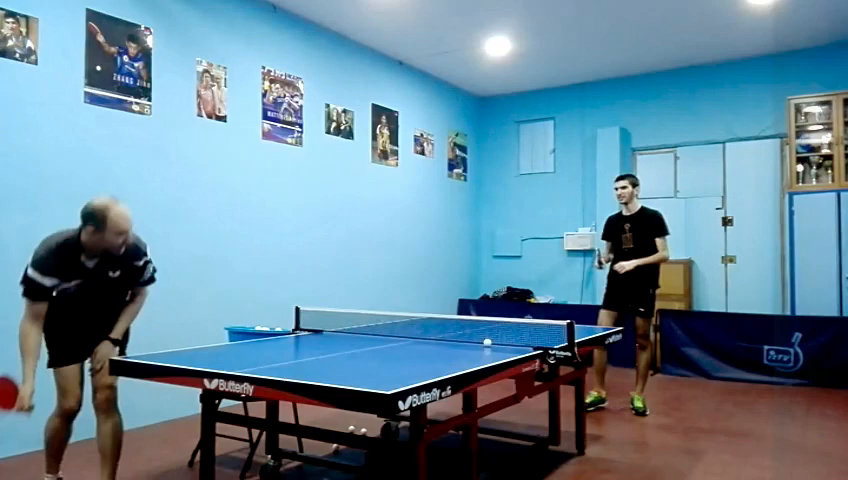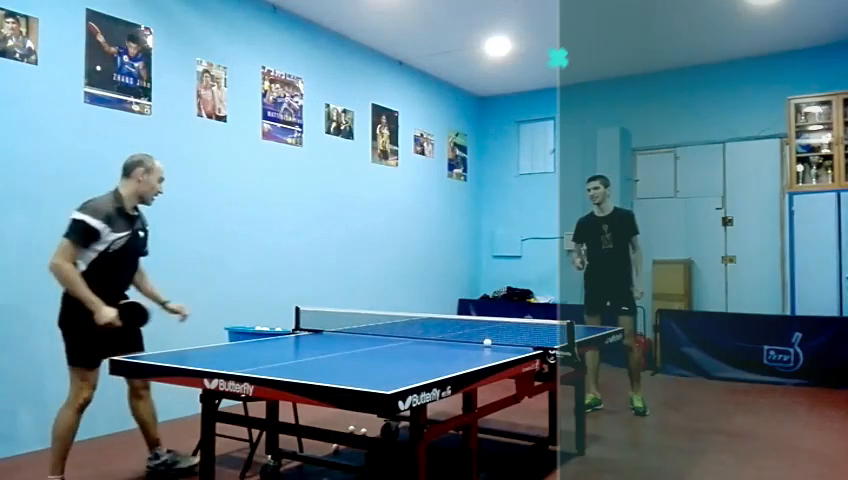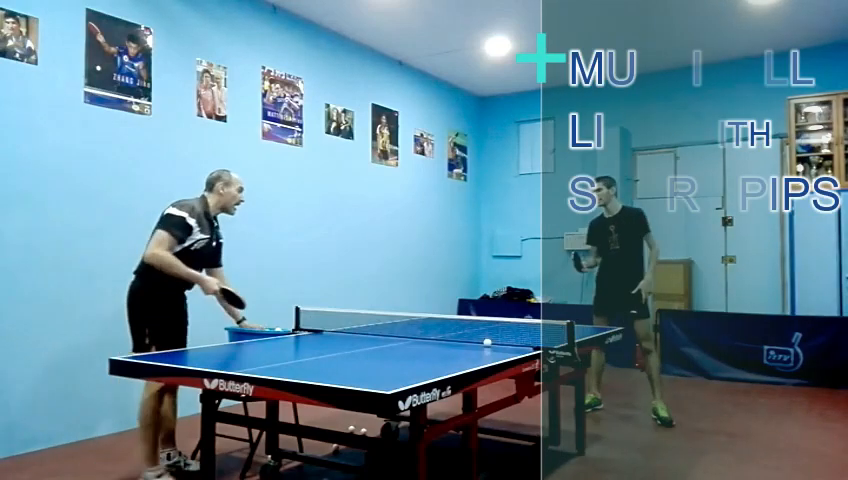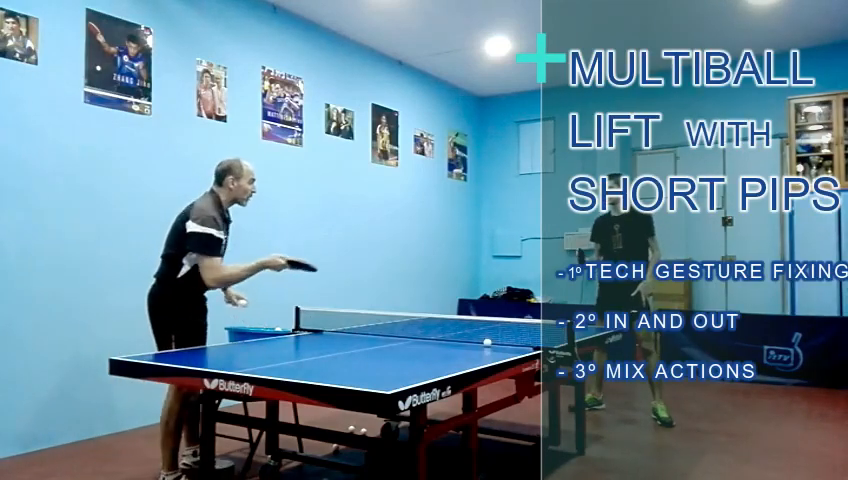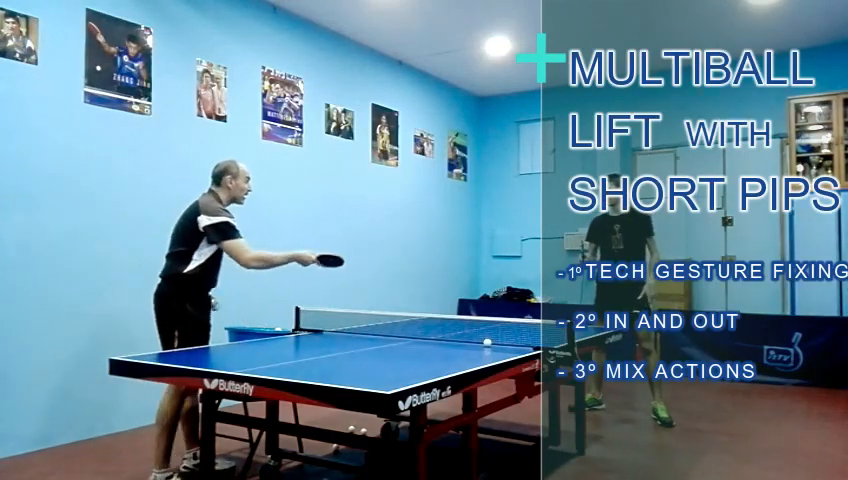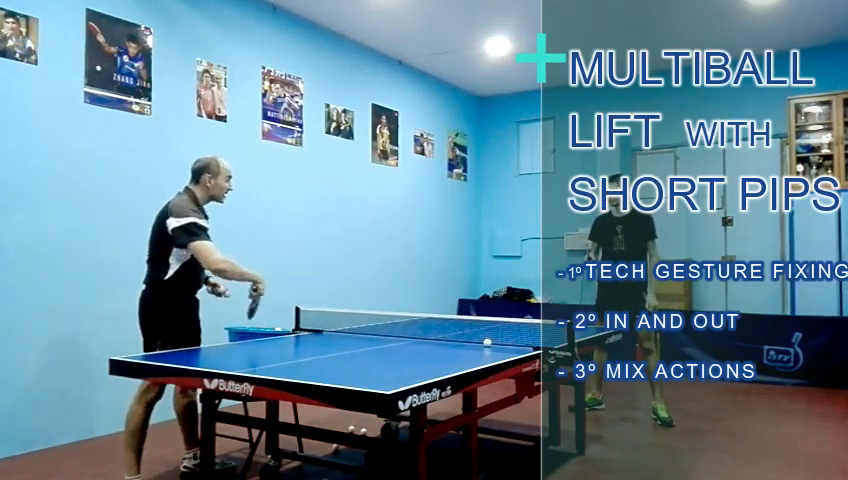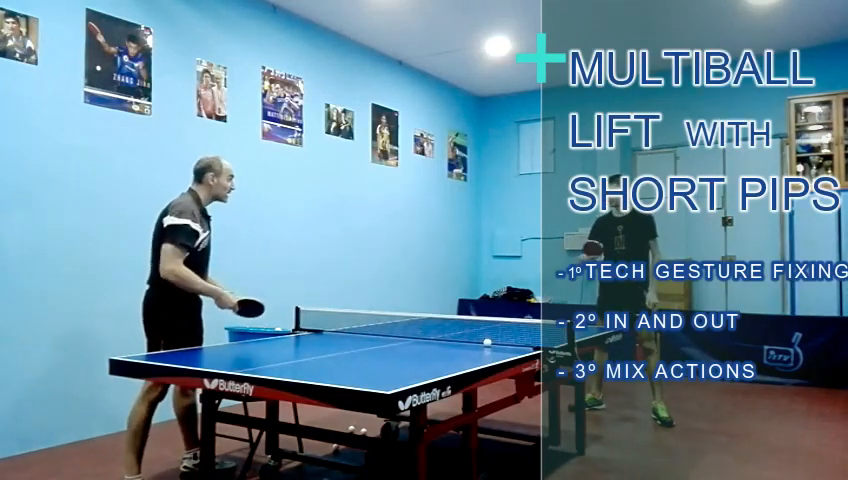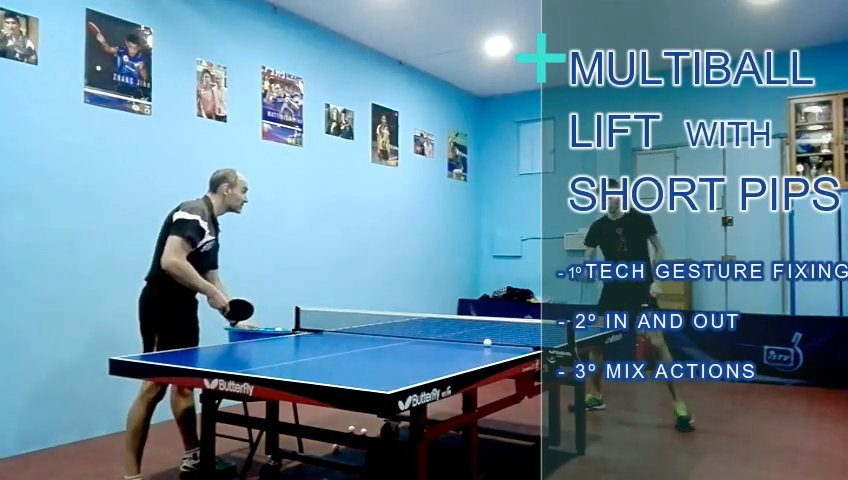
dt=0.7s
person 1, frame 1
left shoulder: (133, 250)
right shoulder: (50, 255)
left elbow: (139, 294)
right elbow: (33, 320)
left wrist: (113, 340)
right wrist: (28, 381)
left hip: (110, 325)
right hip: (66, 325)
left knee: (106, 402)
right knee: (68, 405)
person 1, frame 2
left shoulder: (138, 221)
right shoulder: (96, 211)
right elbow: (59, 263)
left wrist: (165, 303)
right wrist: (97, 308)
left hip: (120, 309)
right hip: (86, 313)
left knee: (140, 385)
right knee: (81, 396)
person 1, frame 3
left shoulder: (213, 230)
right shoulder: (184, 211)
left elbow: (217, 282)
right elbow: (153, 253)
left wrist: (240, 319)
right wrist: (198, 278)
left hip: (173, 302)
right hip: (149, 299)
left knee: (169, 380)
right knee: (158, 381)
left ankle: (168, 455)
person 1, frame 4
left shoulder: (219, 213)
right shoulder: (204, 216)
right elbow: (212, 277)
left wrist: (227, 290)
right wrist: (263, 264)
left hip: (190, 302)
right hip: (172, 304)
right knee: (182, 385)
left ankle: (192, 453)
person 1, frame 5
left shoulder: (209, 210)
right shoulder: (212, 211)
right elbow: (248, 259)
left wrist: (204, 294)
right wrist: (296, 256)
left hip: (190, 301)
right hip: (178, 302)
right knee: (179, 384)
person 1, frame 6
left shoulder: (192, 210)
right shoulder: (183, 211)
right elbow: (216, 262)
left wrist: (206, 282)
right wrist: (255, 277)
left hip: (182, 306)
right hip: (163, 308)
right knee: (152, 387)
person 1, frame 7
left shoulder: (199, 213)
right shoulder: (183, 211)
right elbow: (170, 270)
left wrist: (227, 295)
right wrist: (216, 293)
left hip: (185, 309)
right hip: (166, 310)
left knee: (187, 383)
right knee: (156, 387)
person 1, frame 8
left shoulder: (211, 225)
right shoulder: (193, 212)
left elbow: (212, 278)
right elbow: (171, 261)
right wrist: (210, 292)
left hip: (183, 308)
right hip: (162, 306)
left knee: (184, 382)
right knee: (154, 387)
person 2, frame 1
left shoulder: (652, 217)
right shoulder: (612, 221)
left elbow: (664, 254)
left wrist: (634, 263)
right wrist: (602, 259)
left hip: (643, 287)
right hip: (615, 286)
left knee: (643, 340)
left ankle: (638, 395)
right ankle: (598, 392)
person 2, frame 2
left shoulder: (626, 216)
right shoulder: (584, 223)
left elbow: (636, 250)
right elbow: (576, 252)
left wrist: (639, 280)
right wrist: (578, 261)
left hip: (622, 285)
right hip: (594, 286)
left knee: (629, 342)
left ankle: (636, 394)
right ankle: (593, 394)
person 2, frame 3
left shoulder: (635, 215)
right shoulder: (595, 225)
left elbow: (653, 248)
left wrist: (647, 278)
right wrist: (586, 264)
left hip: (633, 288)
right hip: (605, 288)
left knee: (647, 345)
left ankle: (658, 403)
right ankle: (594, 395)
person 2, frame 4
left shoulder: (641, 217)
right shoulder: (600, 222)
left elbow: (655, 252)
left wrist: (647, 280)
left hip: (634, 289)
right hip: (607, 290)
left knee: (648, 345)
left ankle: (658, 404)
right ankle: (595, 396)
person 2, frame 5
left shoulder: (640, 218)
right shoulder: (598, 223)
left elbow: (654, 252)
right elbow: (592, 254)
left wrist: (650, 280)
right wrist: (587, 260)
left hip: (635, 291)
right hip: (607, 291)
left knee: (648, 345)
right knee: (599, 343)
left ankle: (658, 404)
right ankle: (594, 396)
person 2, frame 6
left shoulder: (643, 219)
right shoulder: (601, 222)
left elbow: (653, 257)
right elbow: (593, 253)
left wrist: (651, 292)
right wrist: (592, 260)
left hip: (636, 291)
right hip: (608, 291)
left knee: (649, 345)
right knee: (600, 343)
left ankle: (658, 404)
right ankle: (595, 395)
person 2, frame 7
left shoulder: (644, 219)
right shoulder: (602, 223)
left elbow: (655, 255)
right elbow: (589, 255)
left wrist: (652, 289)
right wrist: (589, 258)
left hip: (637, 291)
right hip: (609, 291)
left knee: (650, 345)
right knee: (600, 343)
left ankle: (658, 404)
right ankle: (595, 395)
person 2, frame 8
left shoulder: (641, 218)
right shoulder: (598, 227)
left elbow: (659, 249)
right elbow: (586, 259)
left wrist: (656, 281)
left hip: (641, 288)
right hip: (613, 290)
left knee: (657, 343)
left ankle: (679, 404)
right ankle: (594, 396)
